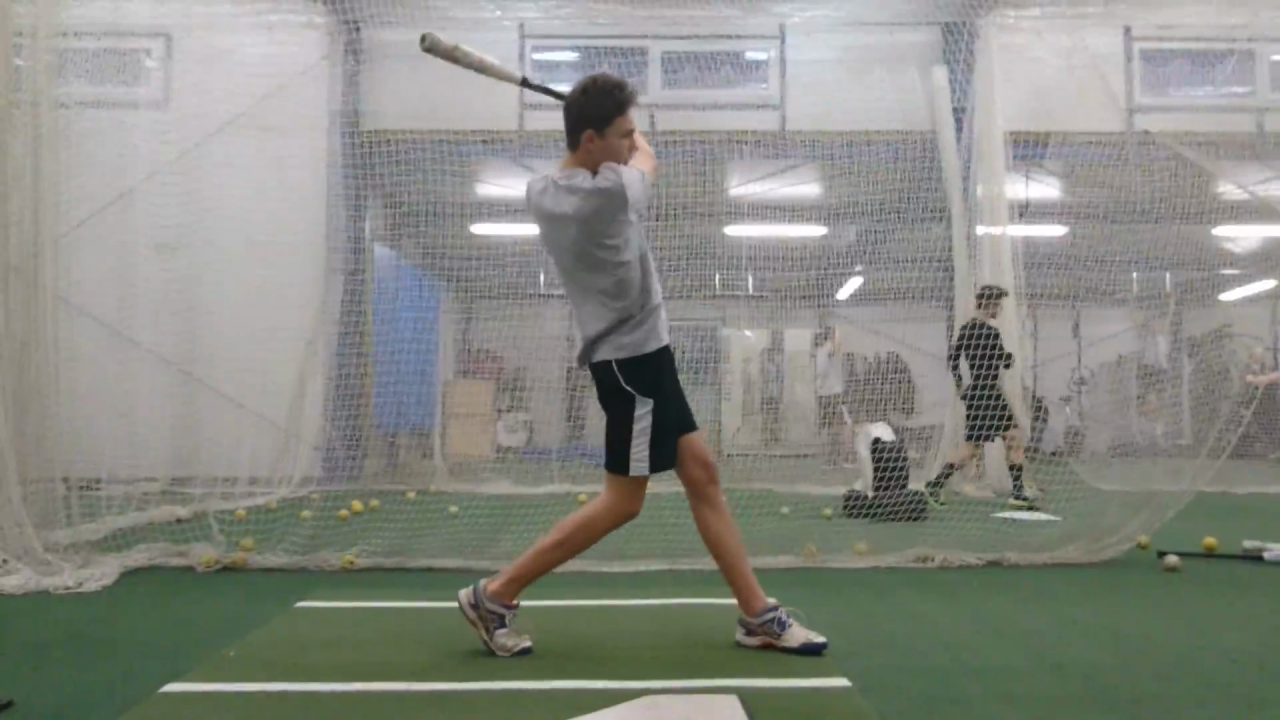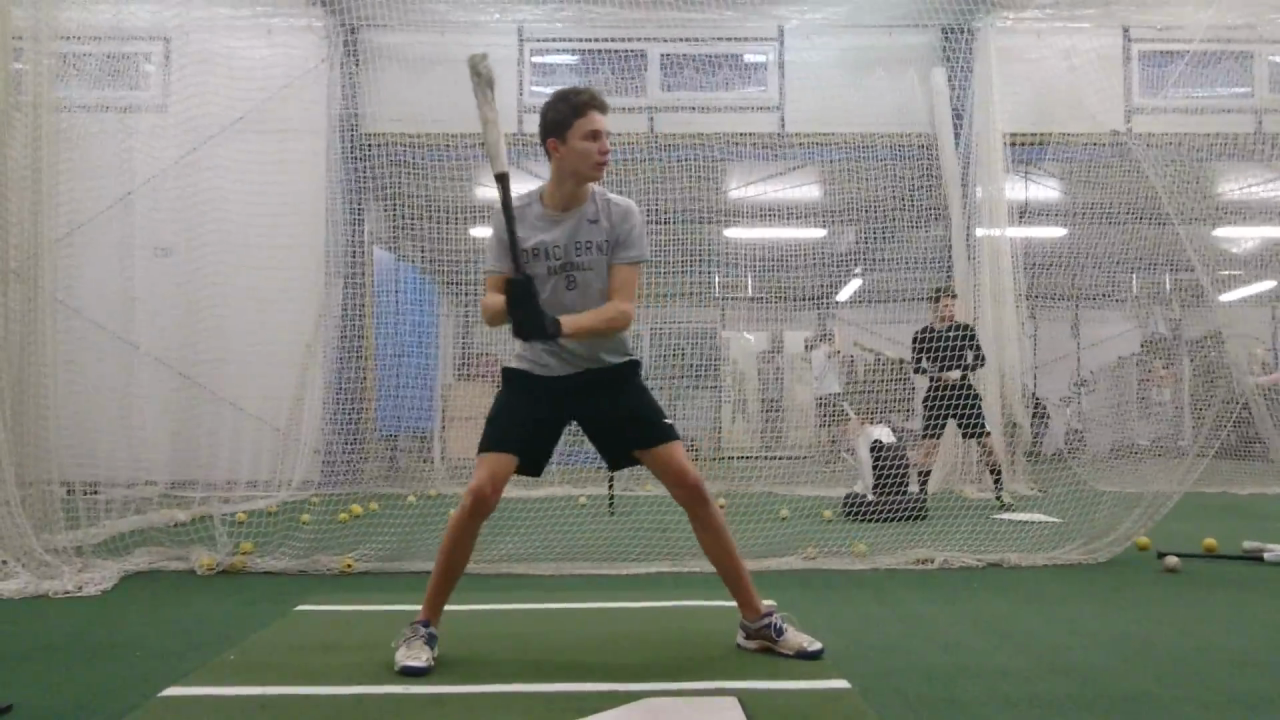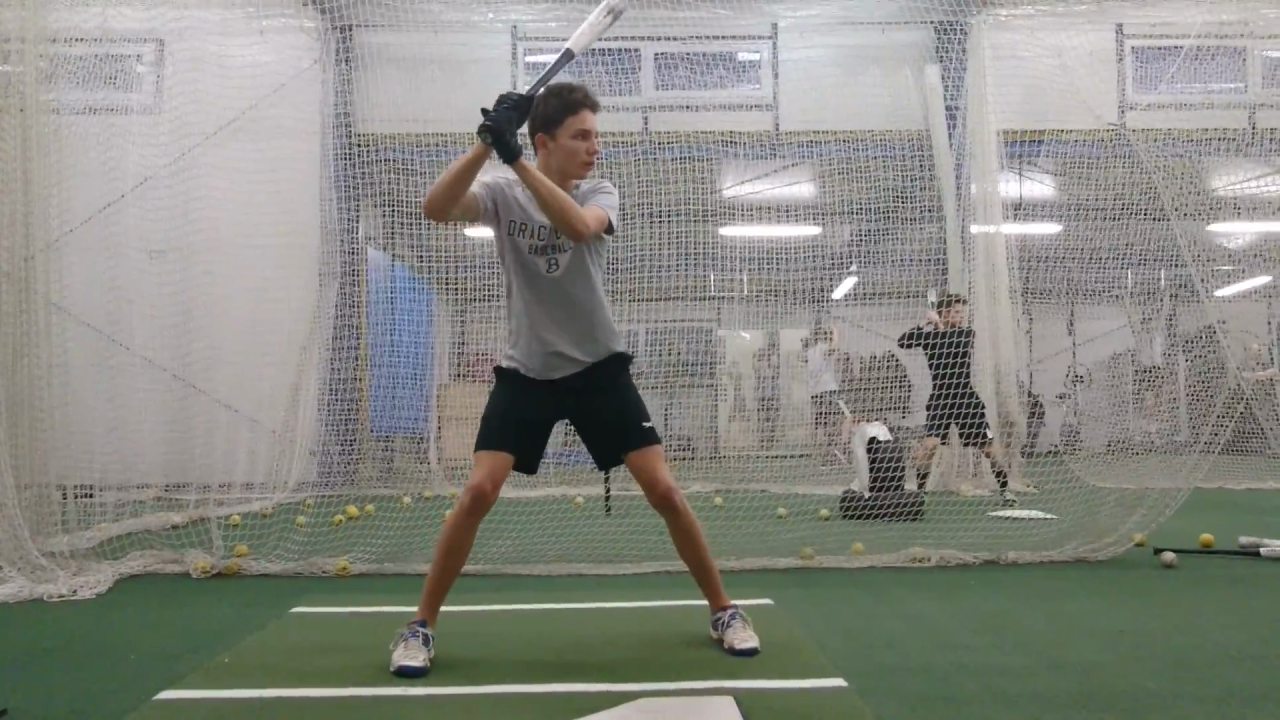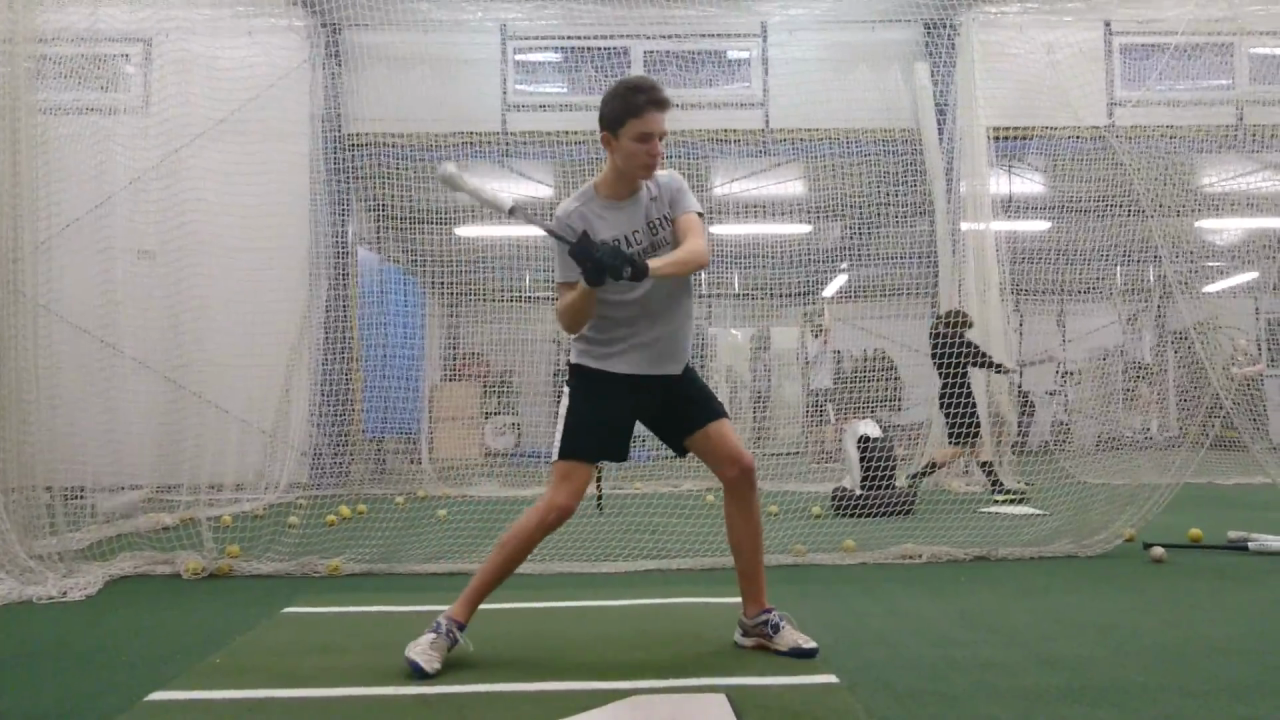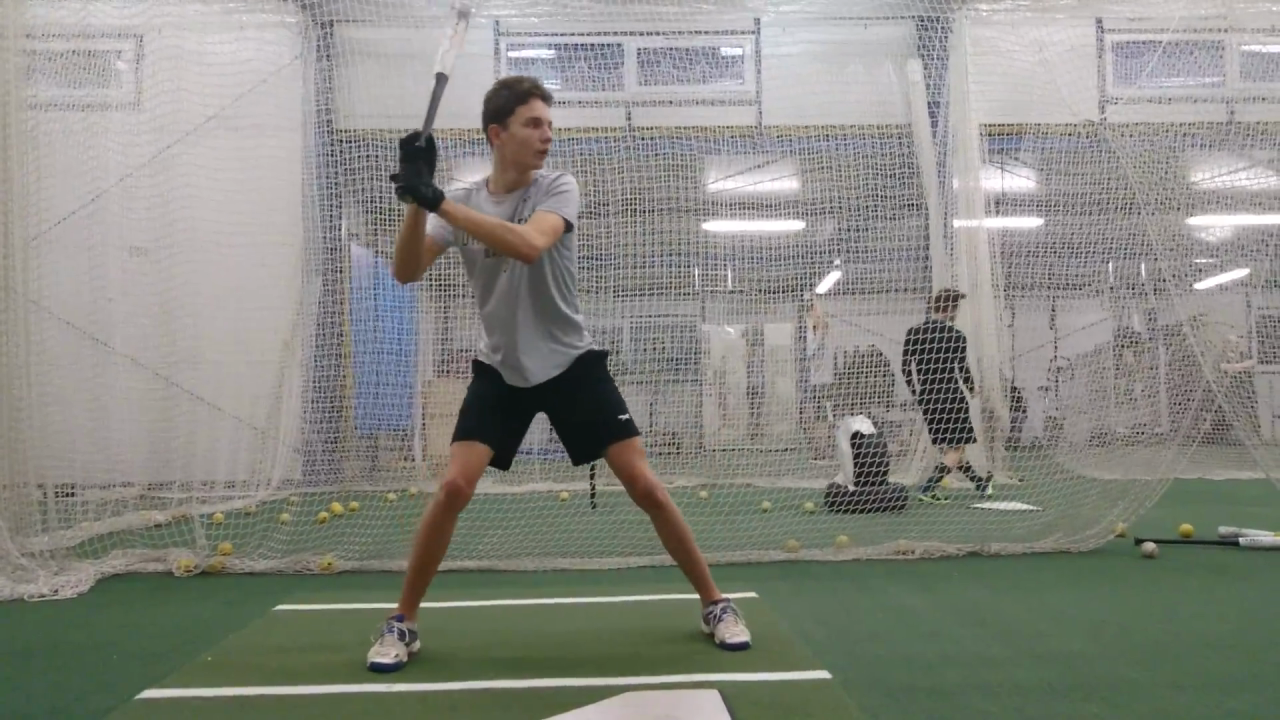
dt=1s
person 1, frame 1
left shoulder: (539, 192)
right shoulder: (611, 189)
right elbow: (647, 159)
right wrist: (634, 141)
left hip: (627, 354)
right hip: (634, 357)
left knee: (703, 474)
right knee: (622, 500)
left ankle: (758, 615)
right ankle: (494, 595)
person 1, frame 2
left shoulder: (621, 214)
right shoulder: (515, 217)
left elbow: (623, 309)
right elbow: (490, 308)
left wrist: (558, 326)
right wrist: (511, 304)
left hip: (609, 370)
right hip: (535, 375)
left knee: (690, 485)
right knee: (481, 493)
left ankle: (757, 619)
right ankle: (425, 624)
person 1, frame 3
left shoulder: (601, 193)
right shoulder: (502, 193)
left elbow: (580, 227)
right elbow: (435, 209)
left wrist: (515, 157)
right wrist: (488, 144)
left hip: (597, 366)
right hip: (526, 371)
left knee: (663, 491)
right knee: (478, 493)
left ankle: (724, 610)
right ankle: (421, 625)
person 1, frame 4
left shoulder: (671, 188)
right shoulder: (573, 217)
left elbow: (699, 253)
right elbow: (568, 323)
left wrist: (644, 268)
right wrist: (590, 281)
left hip: (668, 365)
right hip: (600, 372)
left knee: (740, 469)
right knee: (559, 503)
left ankle: (756, 617)
right ankle: (452, 621)
person 1, frame 5
left shoulder: (559, 188)
right shoulder: (461, 201)
left elbow: (528, 245)
right elbow: (405, 272)
left wrist: (438, 201)
right wrist: (416, 202)
left hip: (571, 361)
right hip: (501, 367)
left knee: (644, 486)
right knee: (453, 487)
left ankle: (714, 603)
right ankle: (403, 622)
person 2, frame 1
left shoulder: (967, 328)
right shoulder: (990, 332)
left elbow: (952, 358)
right elbow: (1007, 362)
left wrist: (960, 383)
right wrist: (1009, 355)
left hip: (991, 394)
right hip: (983, 395)
left knee: (1015, 438)
right knee: (972, 447)
left ankle: (1017, 492)
right ankle: (935, 485)
person 2, frame 2
left shoulder: (965, 329)
right shoulder: (922, 335)
left elbow: (980, 358)
right elbow: (916, 366)
left wrist: (960, 372)
right wrist: (932, 373)
left hip: (965, 393)
right hip: (937, 395)
left knee: (986, 441)
right knee: (928, 444)
left ankle: (999, 490)
right ankle: (921, 495)
person 2, frame 3
left shoulder: (967, 333)
right shoulder: (928, 335)
left elbow: (955, 344)
right elbow: (902, 343)
left wrist: (939, 325)
right wrist: (925, 325)
left hip: (966, 398)
right hip: (940, 399)
left knee: (990, 446)
right knee: (929, 445)
left ankle: (1004, 489)
person 2, frame 4
left shoulder: (936, 333)
right shoulder: (955, 339)
right elbow: (981, 360)
right wrist: (1003, 368)
left hip: (961, 397)
right hip: (955, 398)
left knee: (975, 443)
right knee: (958, 448)
left ankle: (998, 488)
right ankle: (913, 479)
person 2, frame 5
left shoulder: (913, 332)
right shoulder: (955, 336)
left elbow: (906, 368)
right elbow: (963, 370)
left wrist: (916, 391)
right wrist: (972, 389)
left hip: (926, 396)
right hip: (949, 394)
left knee: (949, 445)
right knee: (956, 449)
left ankle: (979, 483)
right ankle: (928, 488)
